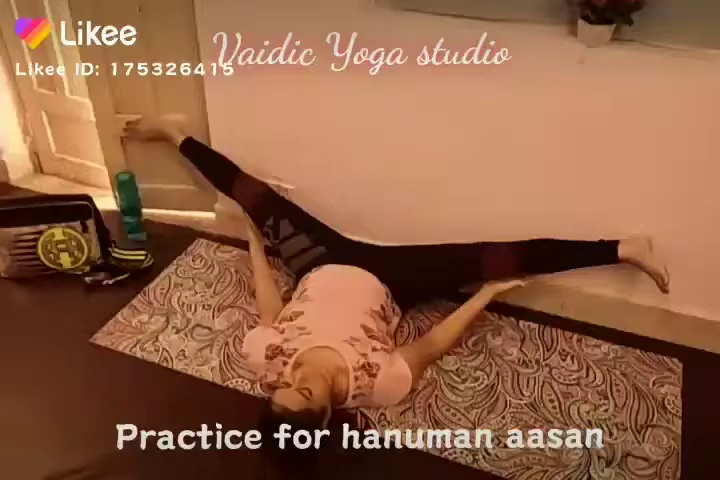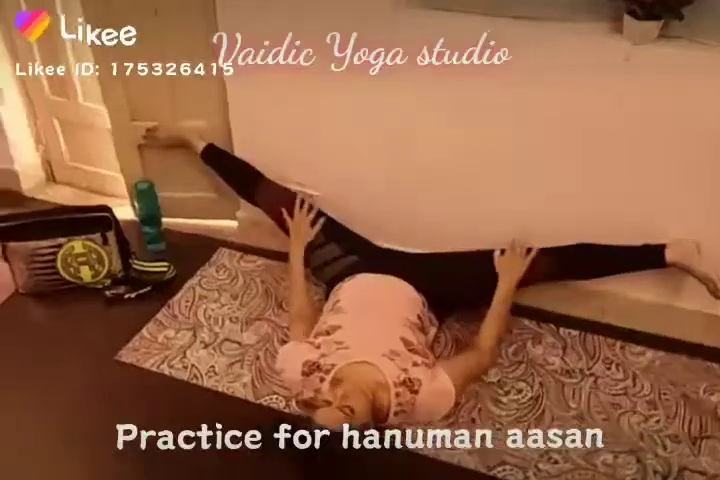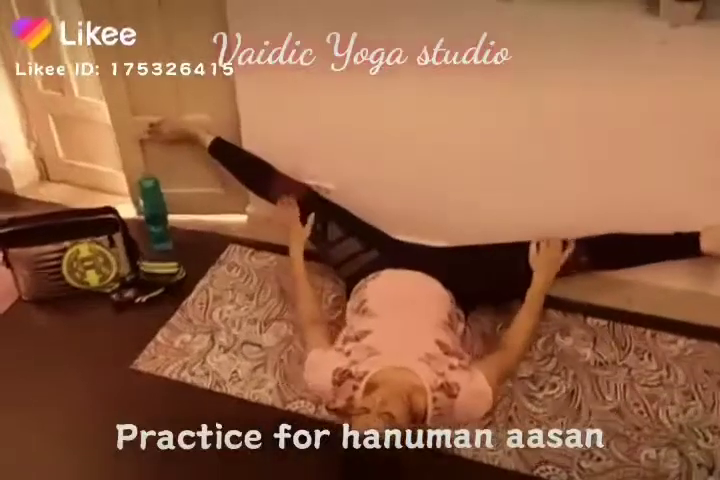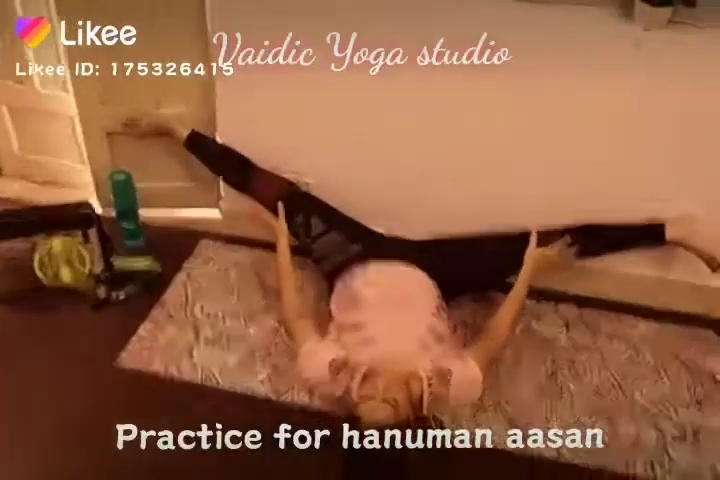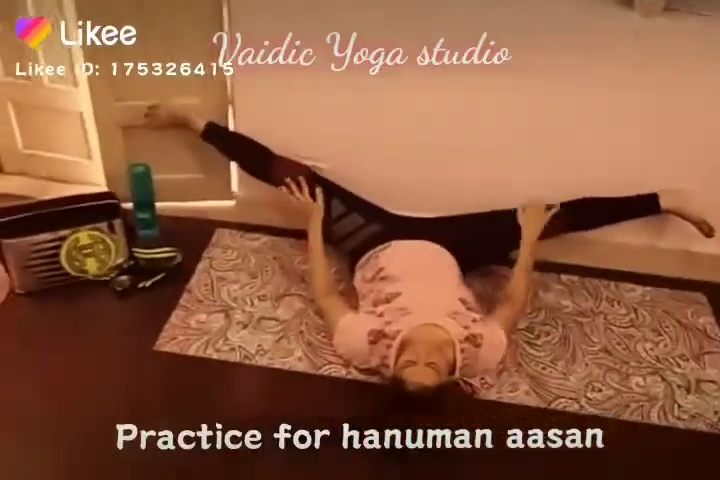
dt=0.5s
person 1, frame 1
left shoulder: (265, 356)
right shoulder: (378, 385)
left elbow: (270, 307)
right elbow: (430, 345)
left wrist: (254, 248)
right wrist: (485, 296)
left hip: (325, 266)
right hip: (383, 281)
left knee: (254, 196)
right knee: (496, 259)
person 1, frame 2
left shoulder: (298, 372)
right shoulder: (421, 401)
left elbow: (300, 316)
right elbow: (480, 354)
left wrist: (296, 251)
right wrist: (507, 282)
left hip: (358, 277)
right hip: (416, 290)
left knee: (280, 202)
right knee: (533, 263)
person 1, frame 3
left shoulder: (329, 381)
right shoulder: (458, 402)
left elbow: (311, 322)
right elbow: (510, 351)
left wrist: (297, 250)
right wrist: (543, 282)
left hip: (379, 273)
right hip: (443, 284)
left knee: (294, 199)
person 1, frame 4
left shoulder: (325, 372)
right shoulder: (451, 385)
left elbow: (296, 316)
right elbow: (493, 339)
left wrist: (282, 245)
right wrist: (531, 273)
left hip: (361, 265)
right hip: (425, 275)
left knee: (274, 193)
right knee: (545, 243)
person 1, frame 5
left shoulder: (362, 344)
right shoulder: (482, 352)
left elbow: (325, 295)
right elbow: (516, 299)
left wrist: (314, 226)
right wrist: (531, 234)
left hip: (381, 246)
right hip: (440, 248)
left knee: (293, 176)
right knee: (545, 220)
